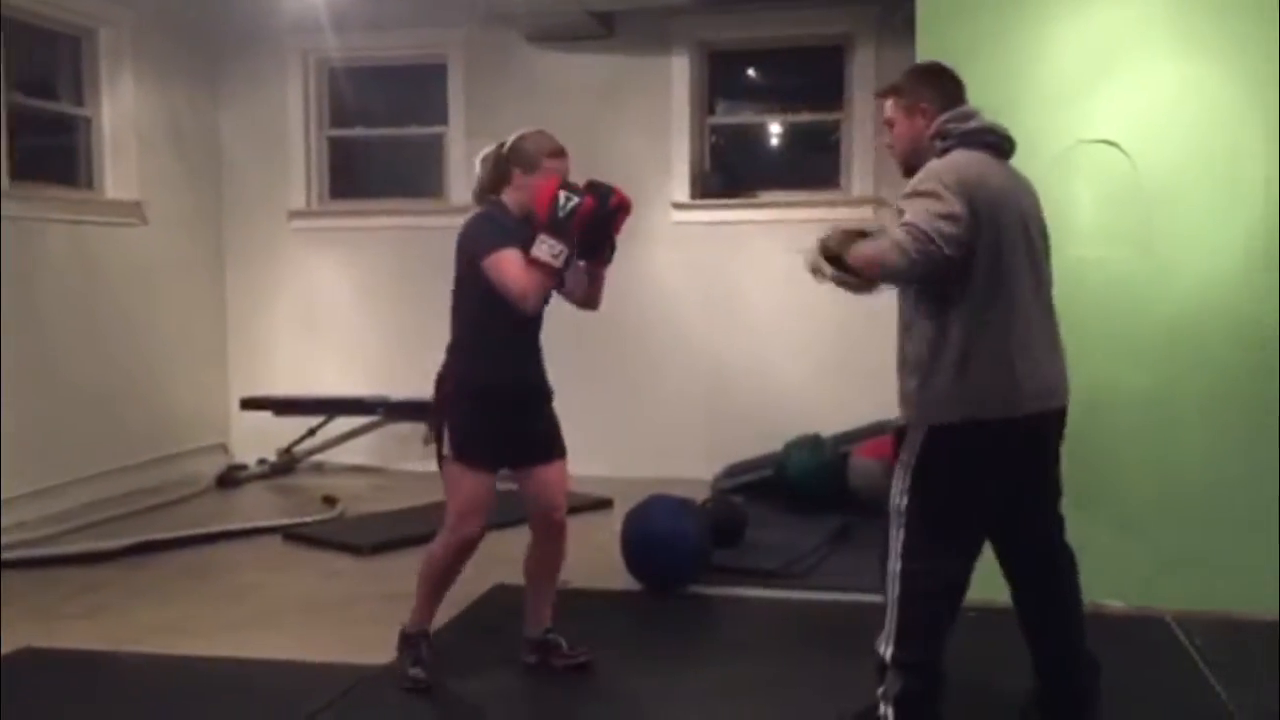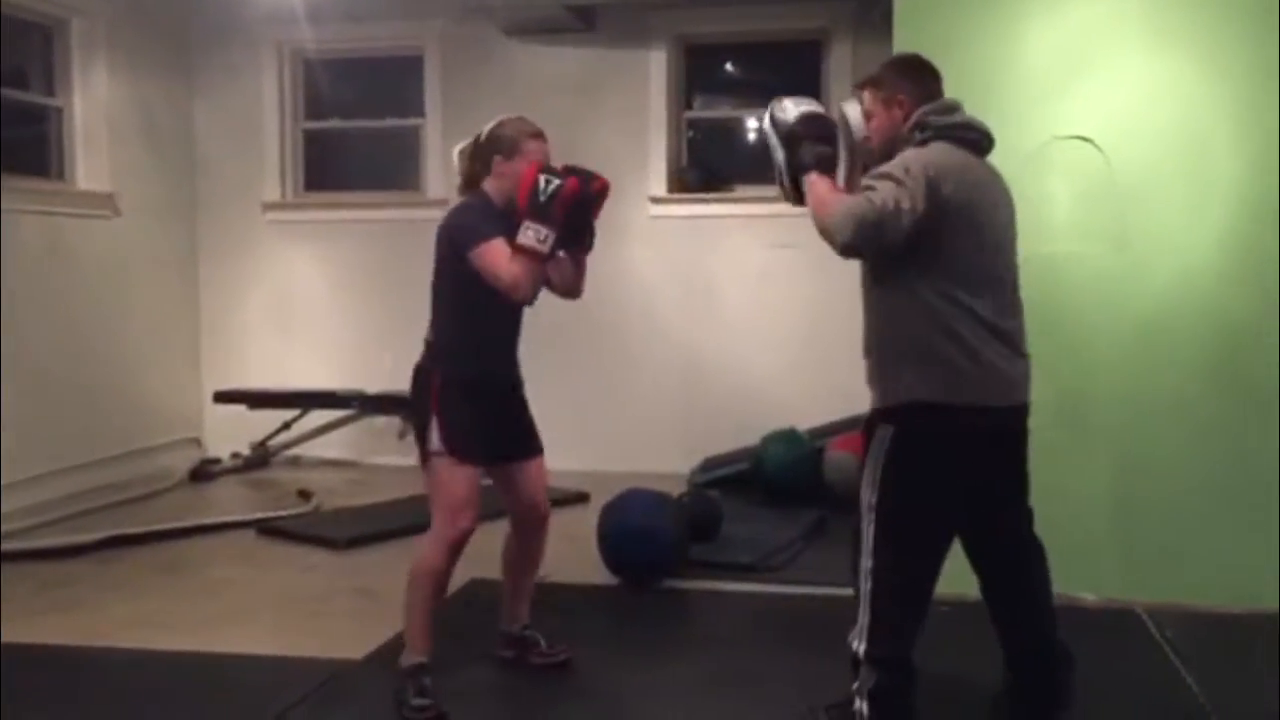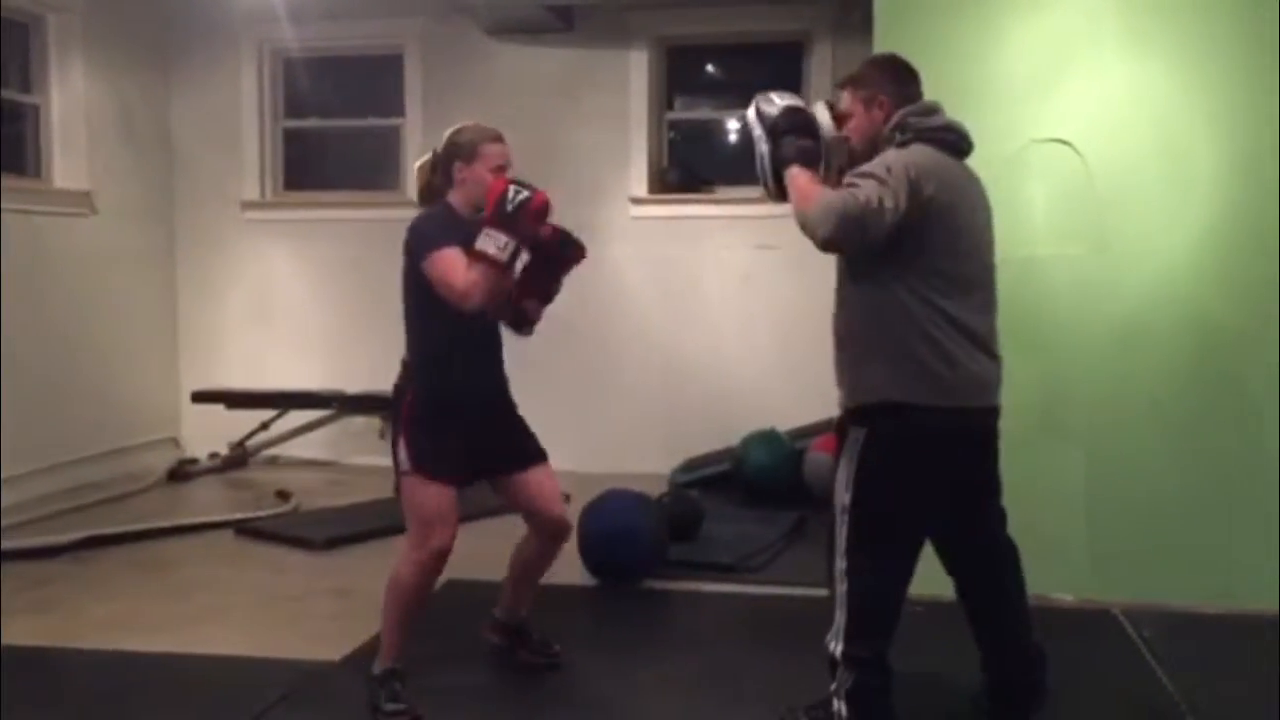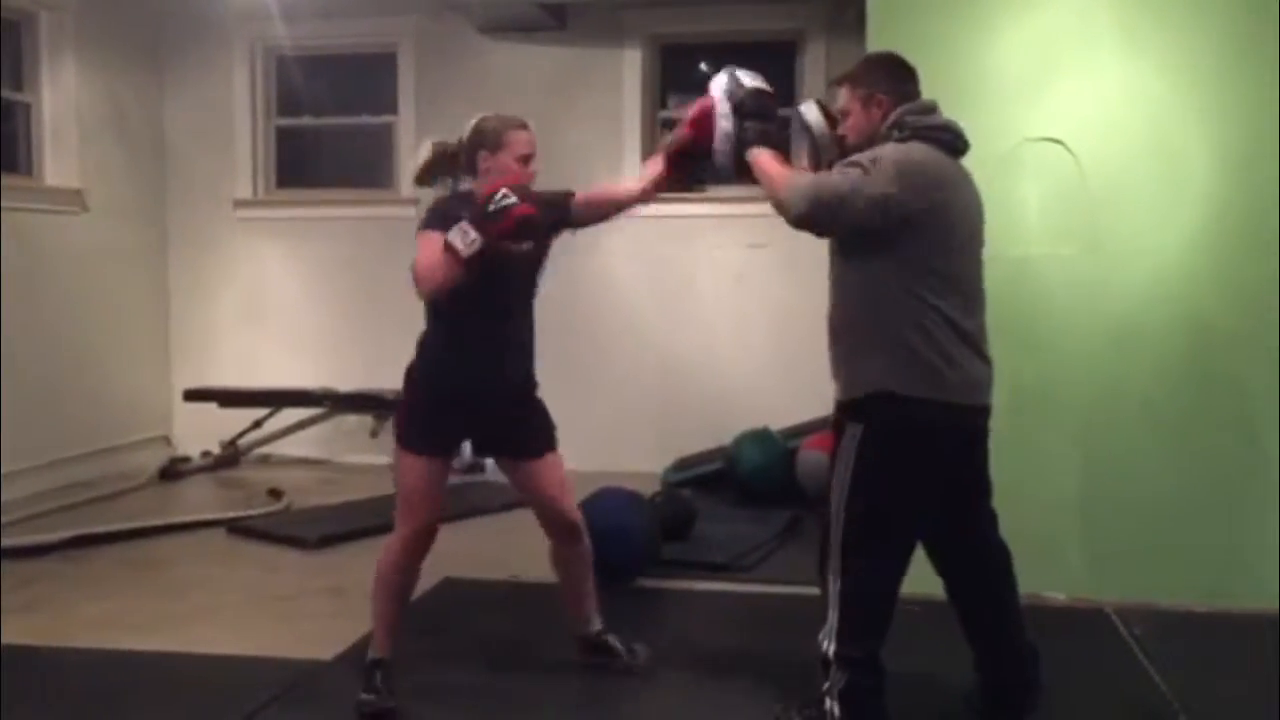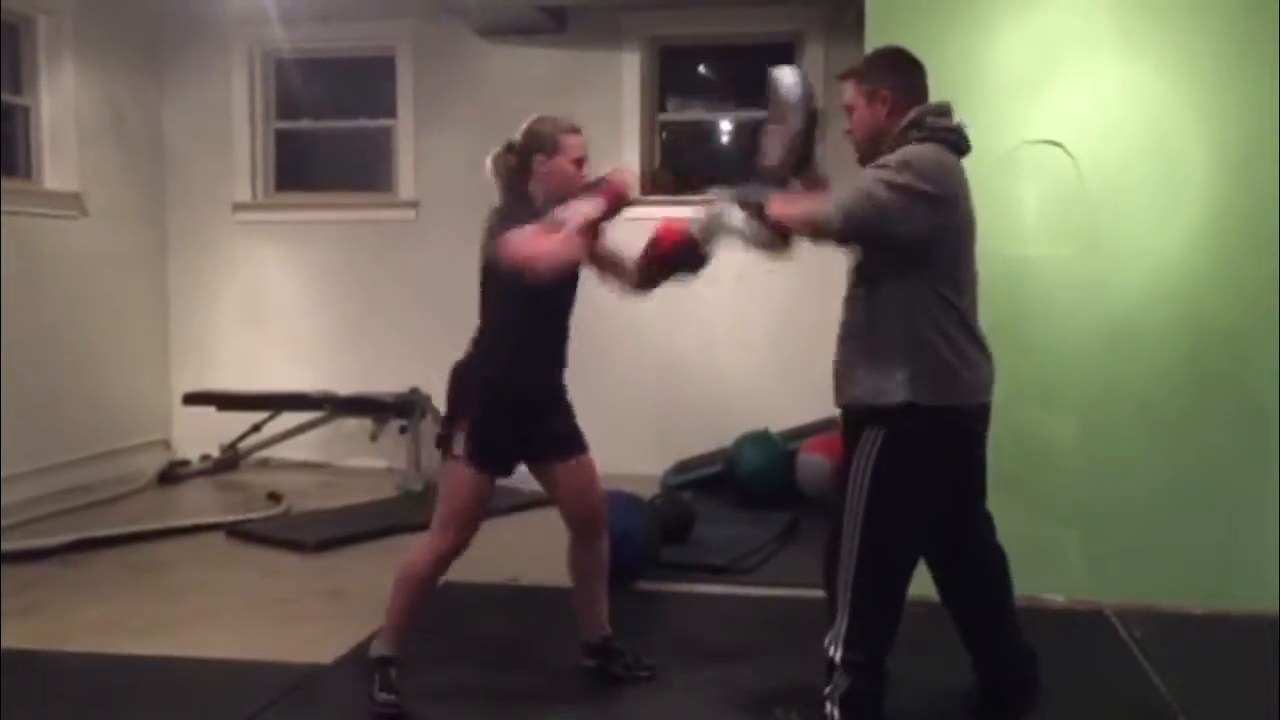
dt=0.2s
person 1, frame 1
left shoulder: (947, 176)
right shoulder: (1007, 178)
left elbow: (911, 254)
left wrist: (856, 253)
right wrist: (881, 254)
left hip: (961, 412)
right hip: (1033, 403)
left knee: (922, 563)
right knee: (1039, 553)
person 1, frame 2
left shoulder: (920, 166)
right shoulder: (979, 171)
left elbow: (851, 227)
left wrist: (812, 168)
right wrist: (842, 170)
left hip: (929, 404)
right hip: (998, 398)
left knee: (893, 557)
right knee: (1008, 547)
person 1, frame 3
left shoulder: (902, 167)
right shoulder: (955, 173)
left elbow: (831, 222)
left wrist: (795, 161)
right wrist: (817, 165)
left hip: (901, 405)
right hip: (969, 399)
left knee: (867, 557)
right knee: (982, 547)
person 1, frame 4
left shoulder: (900, 165)
right shoulder: (944, 171)
left elbow: (806, 202)
right elbow: (847, 206)
left wrist: (756, 144)
right wrist: (823, 157)
left hip: (896, 402)
right hip: (957, 397)
left knee: (860, 553)
right knee: (972, 546)
person 1, frame 5
left shoulder: (913, 169)
right shoulder: (924, 167)
left elbow: (835, 218)
right elbow: (857, 218)
left wrist: (765, 204)
right wrist: (795, 178)
left hip: (908, 403)
right hip: (953, 398)
left knee: (866, 560)
right knee: (965, 546)
person 2, frame 1
left shoulder: (538, 227)
right shoulder: (485, 228)
left elbow: (587, 298)
right elbow: (529, 296)
left wrist: (598, 239)
right wrist: (559, 235)
left hip: (525, 390)
right hip: (471, 393)
left knee: (552, 516)
right knee: (465, 527)
left ankle: (539, 635)
right ankle: (415, 635)
person 2, frame 2
left shoulder: (519, 218)
right shoulder: (469, 218)
left elbow: (569, 286)
right elbow: (518, 283)
left wrist: (577, 226)
right wrist: (545, 221)
left hip: (500, 386)
right hip: (450, 387)
left knee: (532, 514)
right knee: (452, 526)
left ankle: (515, 634)
right ankle: (413, 667)
person 2, frame 3
left shoulder: (491, 223)
right shoulder: (431, 228)
right elbow: (470, 296)
right wrist: (498, 233)
left hip: (491, 403)
right hip: (432, 406)
left knee: (554, 520)
right knee: (432, 544)
left ankle: (508, 621)
right ankle: (386, 671)
person 2, frame 4
left shoulder: (543, 211)
right shoulder: (450, 211)
left elbow: (634, 190)
right elbow: (429, 283)
left wrist: (680, 147)
right wrist: (481, 227)
left hip: (510, 391)
right hip: (440, 389)
left knee: (564, 518)
right knee: (414, 529)
left ankle: (592, 634)
right ankle: (377, 662)
person 2, frame 5
left shoulder: (558, 214)
right shoulder: (513, 215)
left elbow: (634, 274)
right elbow: (542, 265)
left wrist: (664, 259)
right wrist: (585, 211)
left hip: (541, 395)
right hip: (490, 393)
left knee: (591, 516)
right knee: (450, 535)
left ankle: (597, 644)
right ankle: (383, 657)
